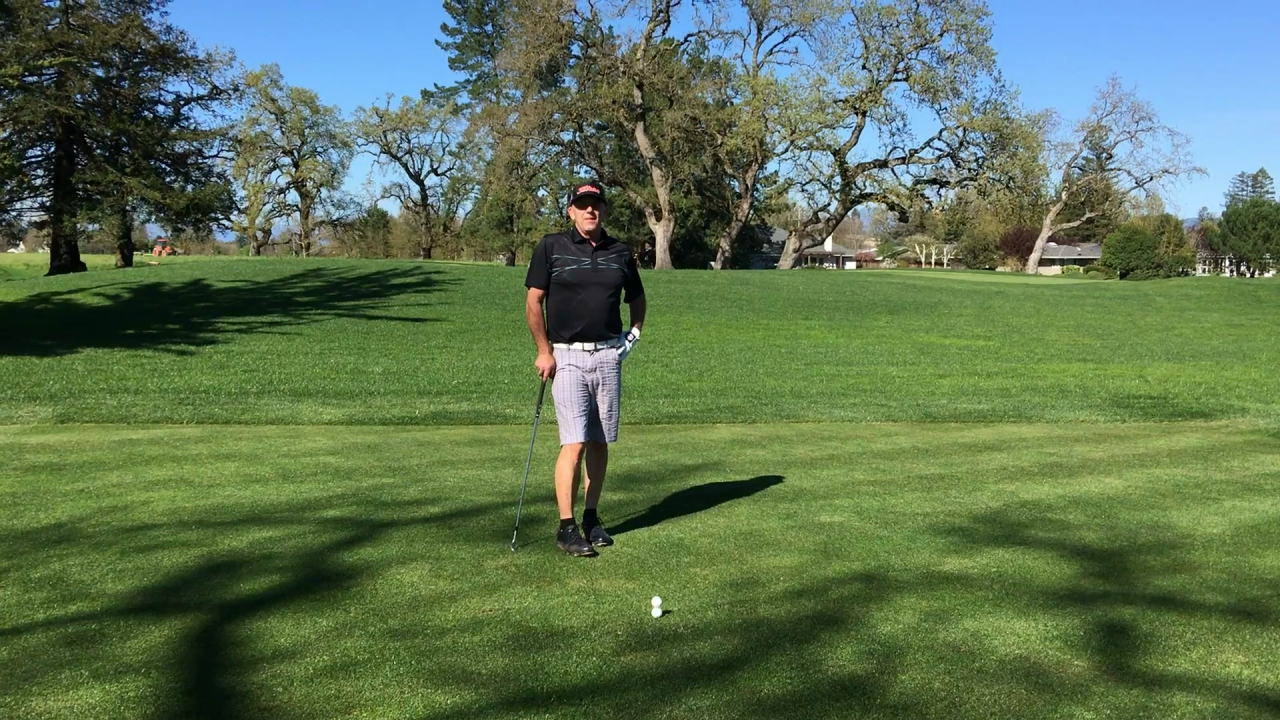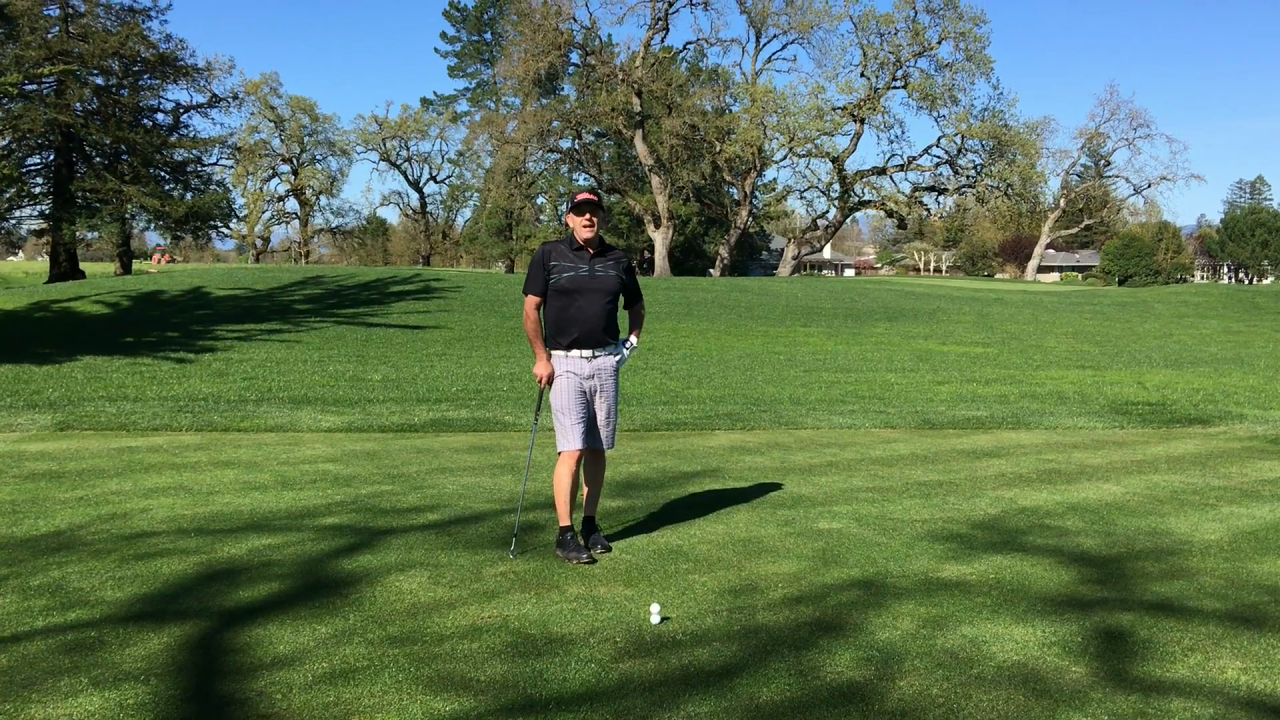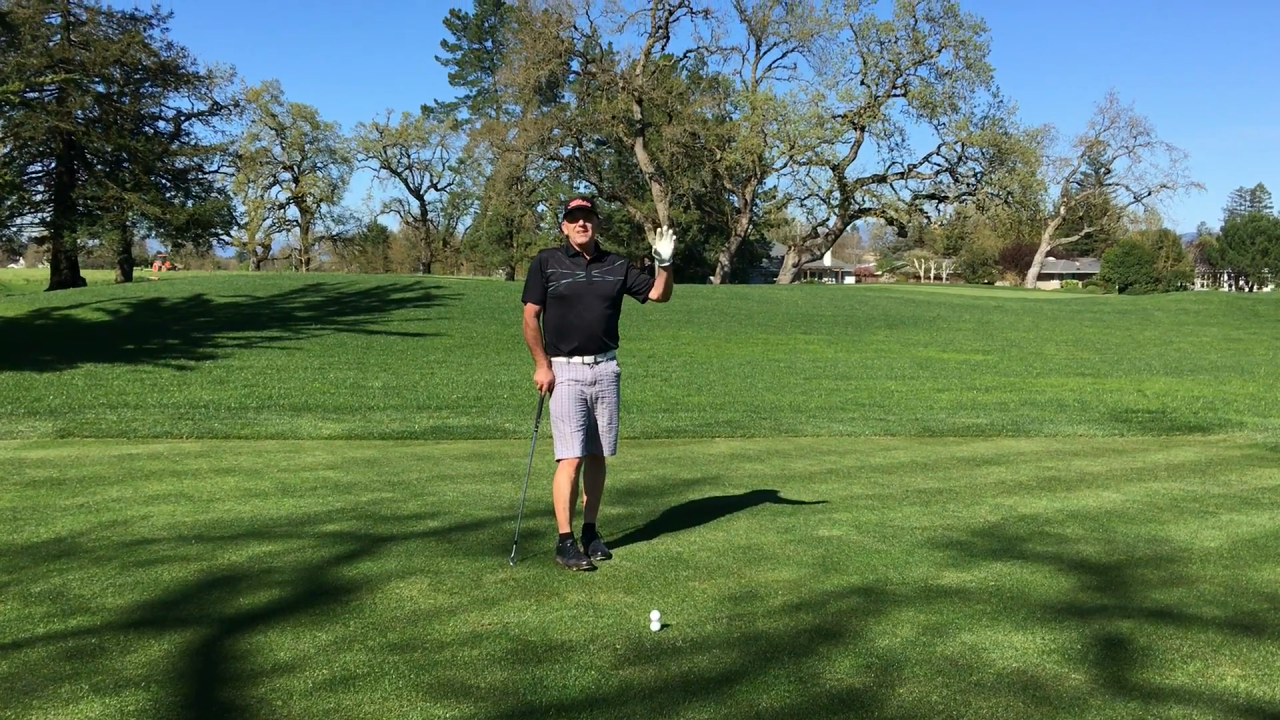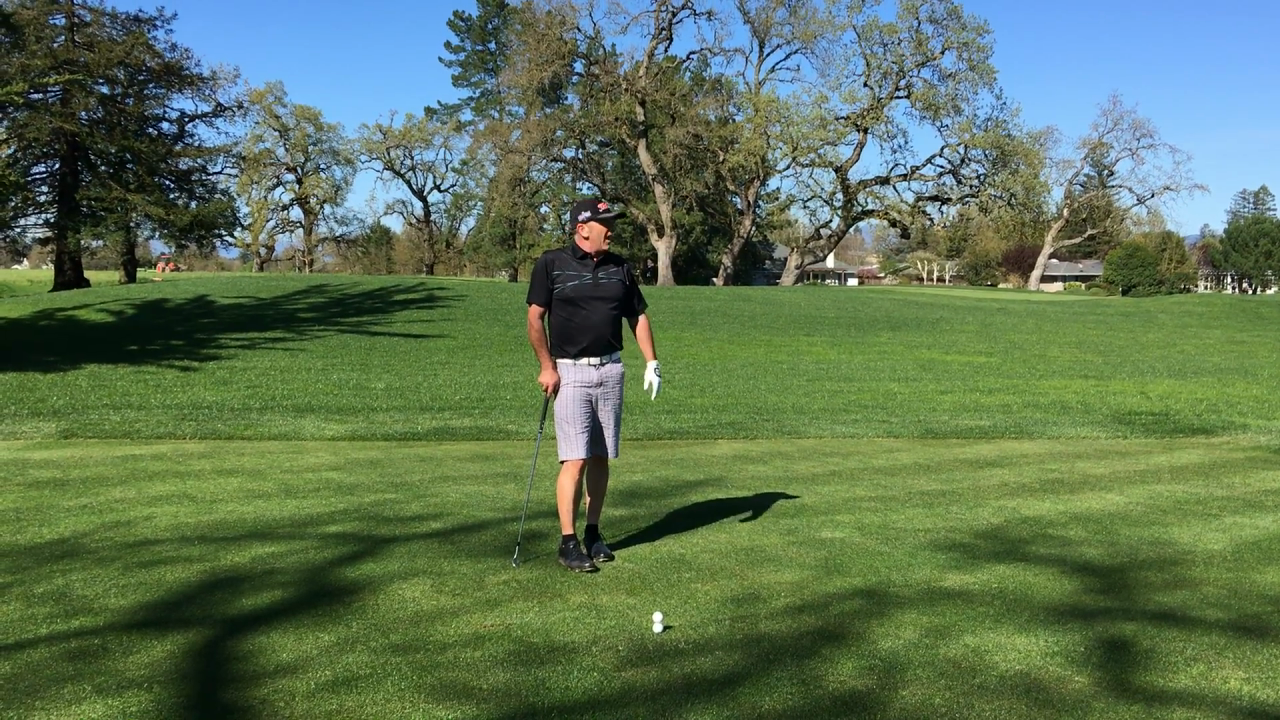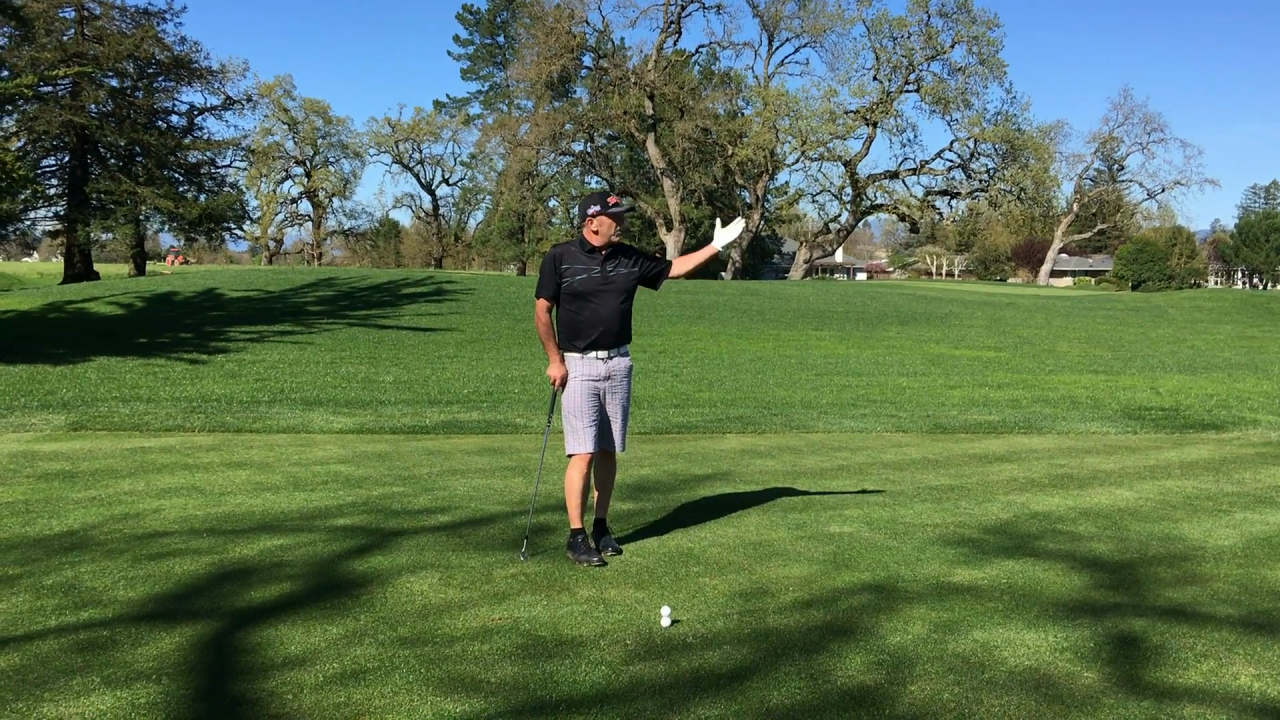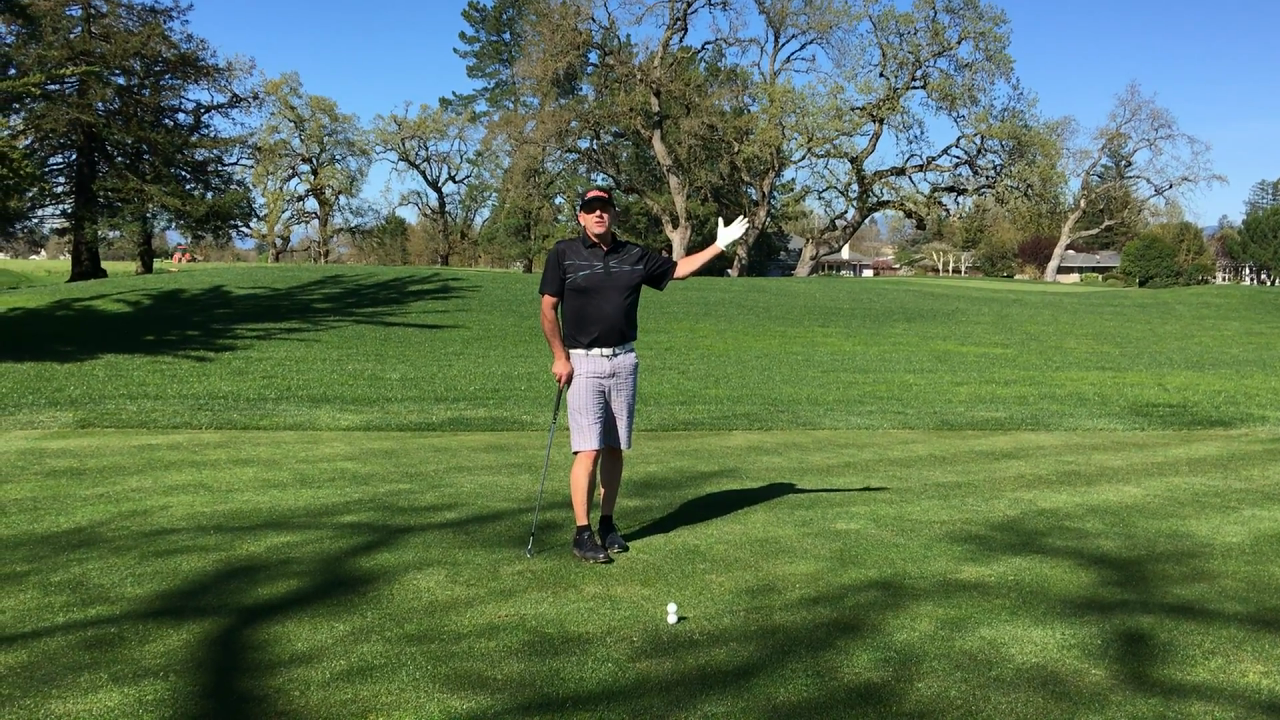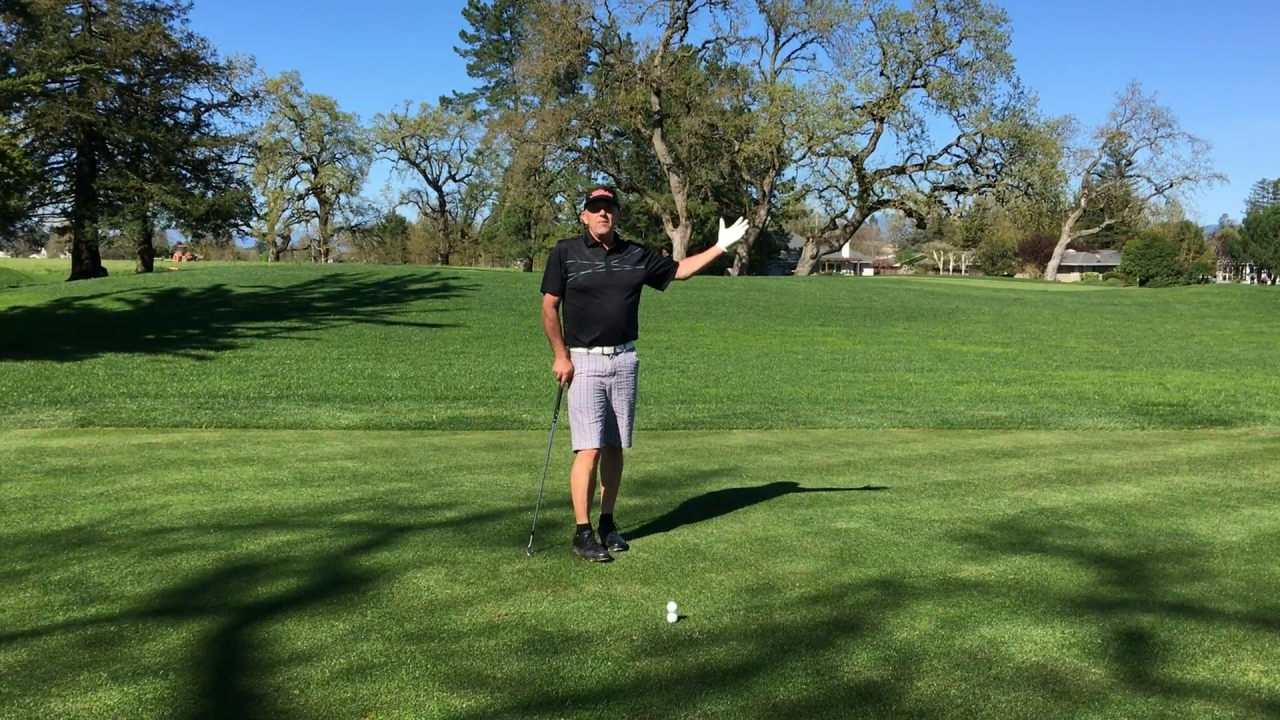
dt=0.7s
person 1, frame 1
left shoulder: (621, 252)
right shoulder: (551, 247)
left elbow: (637, 298)
right elbow: (534, 301)
left wrist: (633, 333)
right wrist: (543, 351)
left hip: (608, 356)
right hip: (567, 356)
left knee: (600, 441)
right knee: (574, 442)
left ankle: (591, 517)
right ankle: (566, 526)
person 1, frame 2
left shoulder: (618, 260)
right shoulder: (549, 254)
left elbow: (637, 306)
right elbow: (531, 308)
left wrist: (631, 342)
right wrist: (541, 357)
left hip: (606, 362)
right hip: (564, 363)
left knee: (597, 449)
right knee: (572, 449)
left ankle: (590, 524)
right ankle: (565, 533)
person 1, frame 3
left shoulder: (616, 265)
right shoulder: (546, 261)
left elbow: (659, 294)
right elbow: (530, 316)
left wrist: (664, 262)
right wrist: (542, 364)
left hip: (606, 368)
right hip: (565, 370)
left knee: (598, 455)
right knee: (571, 457)
left ankle: (590, 531)
right ankle: (565, 540)
person 1, frame 4
left shoulder: (620, 267)
right shoulder: (552, 263)
left elbow: (638, 316)
right elbow: (535, 318)
left wrist: (652, 362)
right wrist: (547, 367)
left hip: (611, 370)
right hip: (571, 372)
left knee: (601, 458)
right knee: (575, 460)
left ankle: (593, 533)
right ankle: (568, 541)
person 1, frame 5
left shoulder: (630, 258)
right shoulder: (560, 257)
left elbow: (673, 268)
right elbow: (542, 311)
left wrist: (716, 245)
right wrist: (554, 360)
left hip: (619, 364)
right hip: (578, 365)
left knee: (609, 451)
right knee: (583, 453)
left ankle: (600, 527)
right ankle: (576, 536)
person 1, frame 6
left shoulder: (635, 255)
right shoulder: (564, 253)
left elbow: (678, 268)
right elbow: (548, 308)
left wrist: (719, 245)
right wrist: (560, 357)
left hip: (624, 360)
right hip: (583, 362)
left knee: (615, 448)
right knee: (589, 450)
left ankle: (607, 524)
right ankle: (582, 533)
person 1, frame 7
left shoulder: (636, 256)
right shoulder: (565, 252)
left elbow: (679, 269)
right elbow: (549, 307)
left wrist: (721, 246)
right wrist: (560, 356)
left hip: (625, 360)
right hip: (584, 361)
left knee: (615, 447)
right knee: (589, 449)
left ankle: (607, 523)
right ankle: (582, 532)
